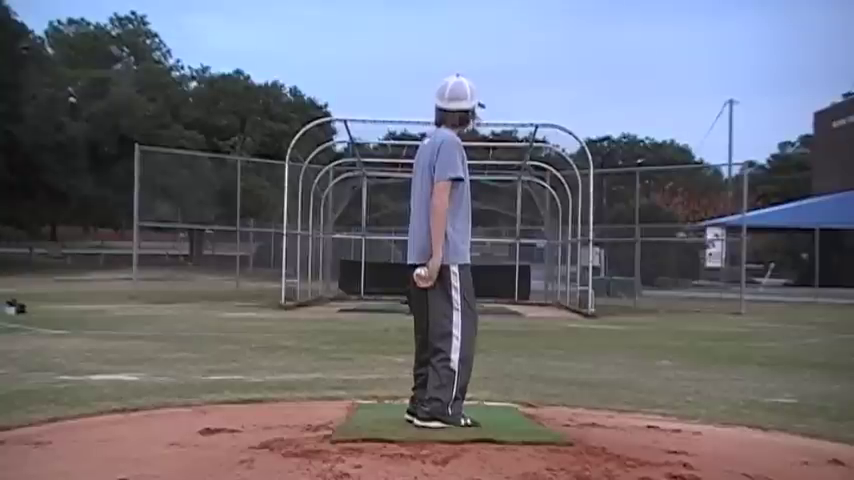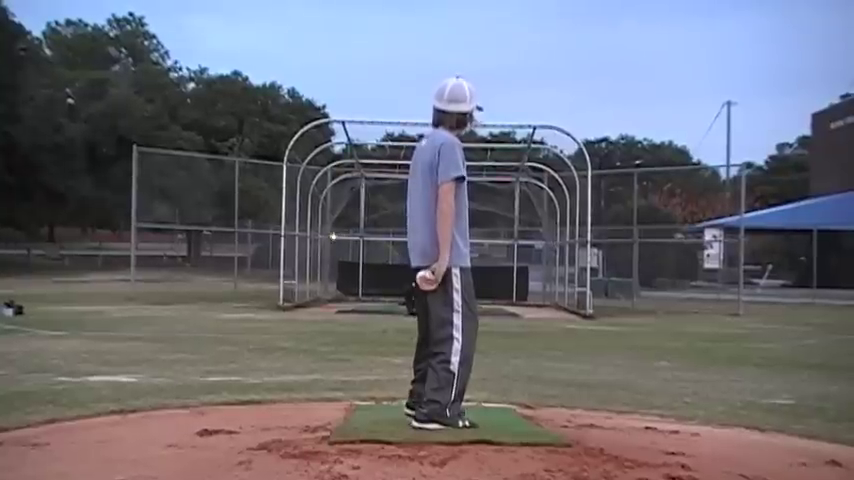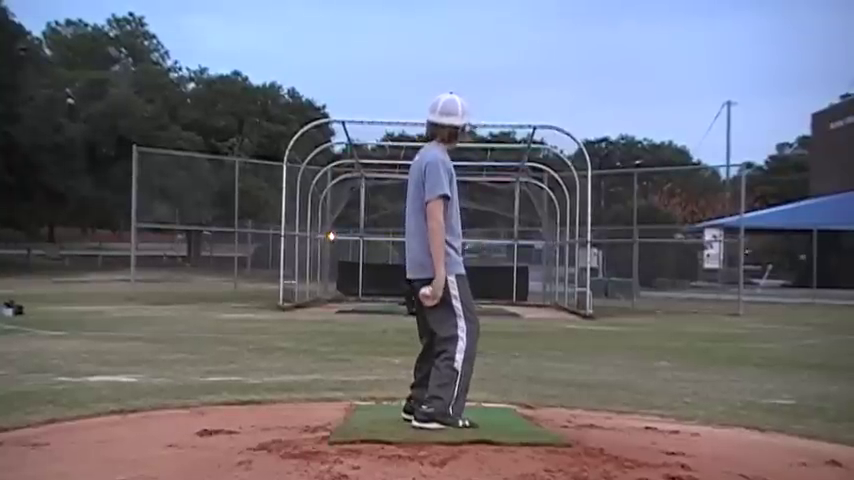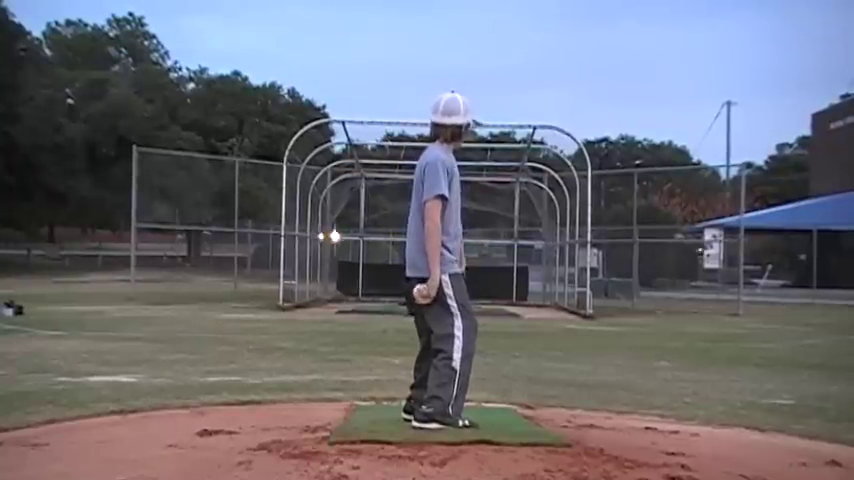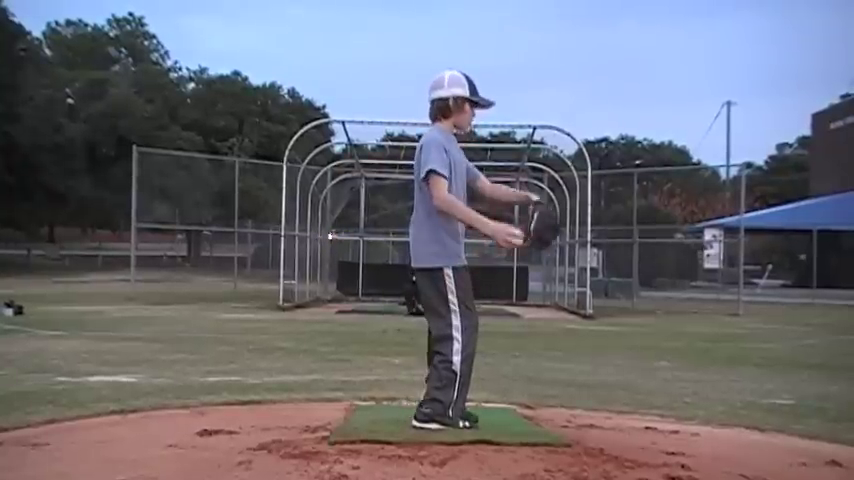
dt=0.7s
person 1, frame 1
left shoulder: (428, 143)
right shoulder: (449, 142)
right elbow: (440, 200)
right wrist: (438, 253)
left hip: (421, 255)
right hip: (447, 255)
left knee: (431, 332)
right knee: (456, 329)
left ankle: (422, 403)
right ankle: (439, 408)
person 1, frame 2
left shoulder: (424, 144)
right shoulder: (448, 144)
right elbow: (446, 201)
right wrist: (445, 256)
left hip: (421, 255)
right hip: (446, 257)
left knee: (434, 331)
right knee: (456, 333)
left ankle: (420, 400)
right ankle: (437, 410)
person 1, frame 3
left shoulder: (423, 158)
right shoulder: (437, 160)
right elbow: (435, 219)
right wrist: (441, 273)
left hip: (421, 268)
right hip: (441, 267)
left knee: (437, 336)
right knee: (461, 333)
left ankle: (419, 403)
right ankle: (438, 410)
person 1, frame 4
left shoulder: (436, 158)
right shoulder: (439, 160)
right elbow: (432, 220)
left wrist: (459, 259)
right wrist: (436, 273)
left hip: (426, 266)
right hip: (437, 267)
left knee: (438, 335)
right knee: (459, 332)
left ankle: (419, 403)
right ankle: (437, 410)
person 1, frame 5
left shoulder: (451, 146)
right shoulder: (434, 141)
left elbow: (485, 187)
right elbow: (440, 198)
left wrist: (523, 196)
right wrist: (490, 227)
left hip: (441, 255)
right hip: (439, 256)
left knee: (448, 330)
right knee: (459, 329)
left ankle: (437, 402)
right ankle: (438, 410)
